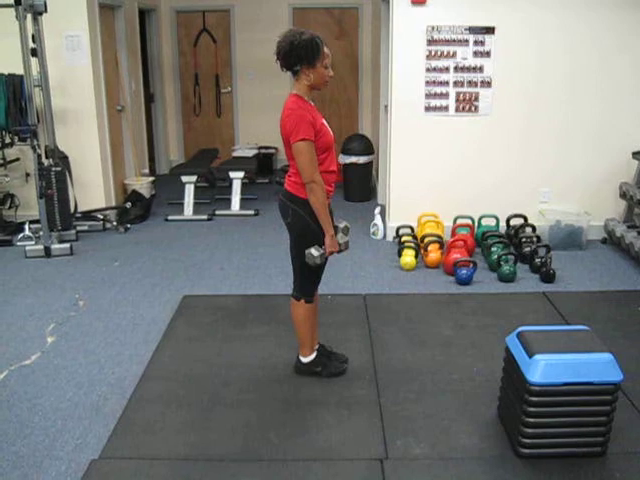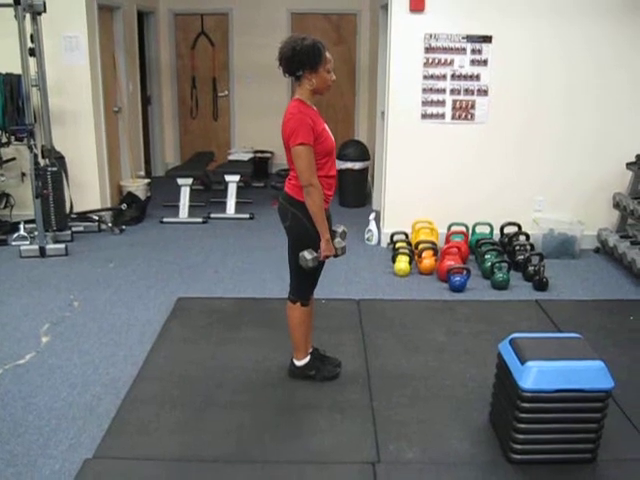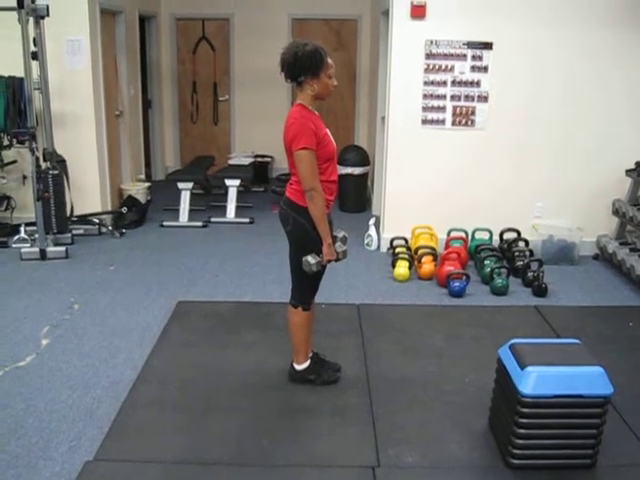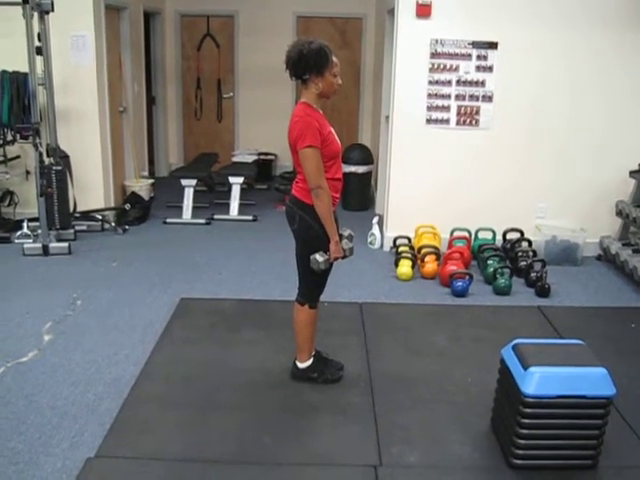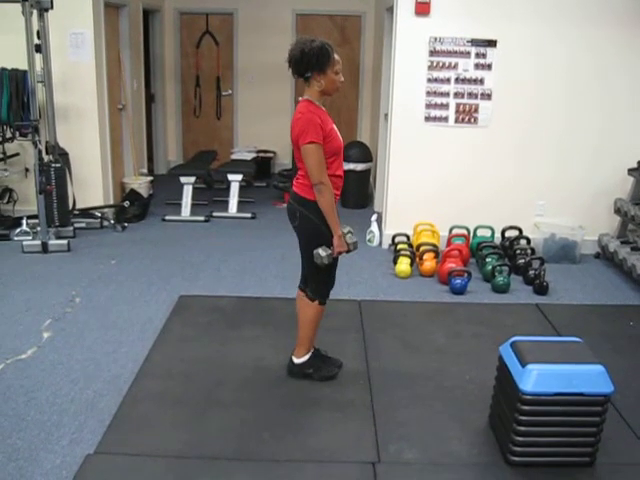
dt=1s
person 1, frame 1
left shoulder: (303, 106)
right shoulder: (299, 113)
right elbow: (311, 180)
left wrist: (327, 223)
right wrist: (328, 231)
left hip: (306, 205)
right hip: (303, 208)
left knee: (310, 284)
right knee: (305, 286)
left ankle: (313, 348)
right ankle: (307, 359)
person 1, frame 2
left shoulder: (307, 110)
right shoulder: (300, 117)
right elbow: (309, 184)
left wrist: (325, 224)
right wrist: (324, 235)
left hip: (307, 208)
right hip: (302, 211)
left knee: (307, 287)
right knee: (301, 289)
left ankle: (307, 352)
right ankle: (301, 362)
person 1, frame 3
left shoulder: (308, 116)
right shoulder: (302, 122)
right elbow: (311, 188)
left wrist: (326, 230)
right wrist: (326, 239)
left hip: (307, 213)
right hip: (304, 216)
left knee: (308, 292)
right knee: (303, 293)
left ankle: (307, 356)
right ankle: (301, 366)
person 1, frame 4
left shoulder: (313, 114)
right shoulder: (307, 121)
right elbow: (317, 186)
left wrist: (332, 229)
right wrist: (333, 236)
left hip: (312, 211)
right hip: (311, 214)
left knee: (313, 289)
right knee: (310, 291)
left ankle: (309, 355)
right ankle: (303, 365)
person 1, frame 5
left shoulder: (314, 110)
right shoulder: (309, 117)
right elbow: (320, 182)
left wrist: (333, 225)
right wrist: (336, 231)
left hip: (310, 206)
right hip: (311, 209)
left knee: (312, 283)
right knee: (320, 285)
left ankle: (308, 351)
right ankle: (300, 360)
